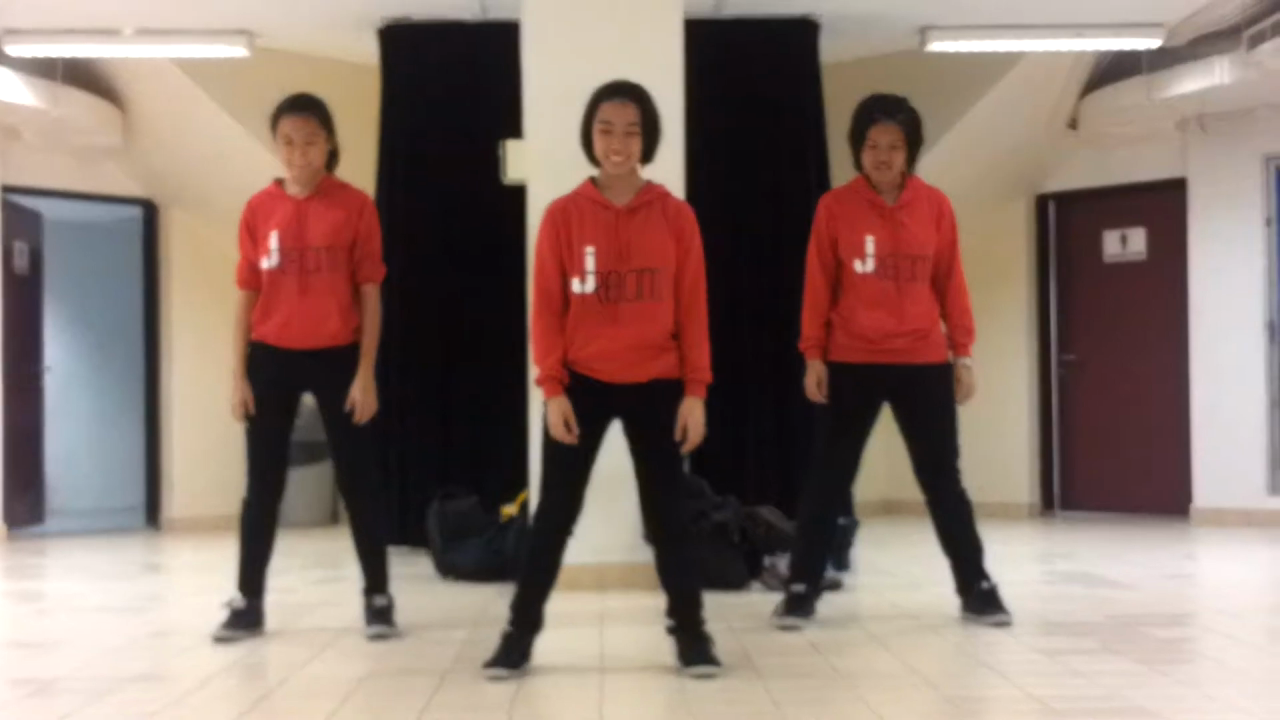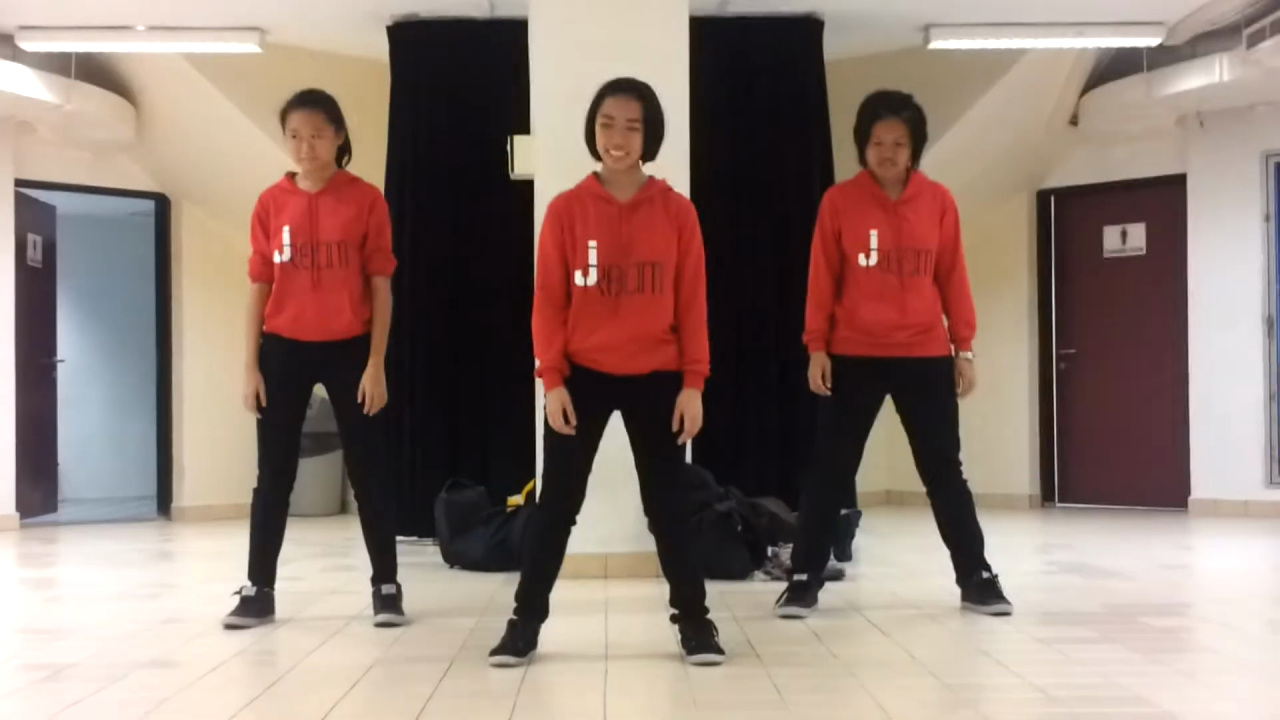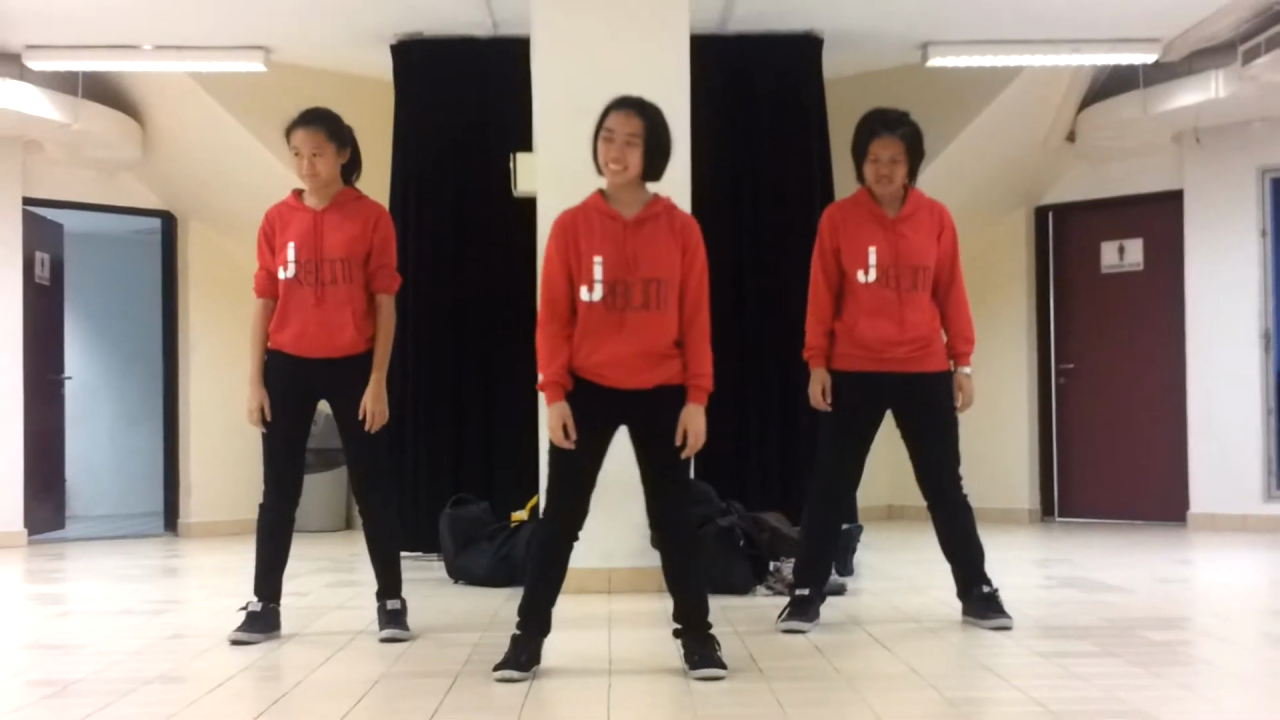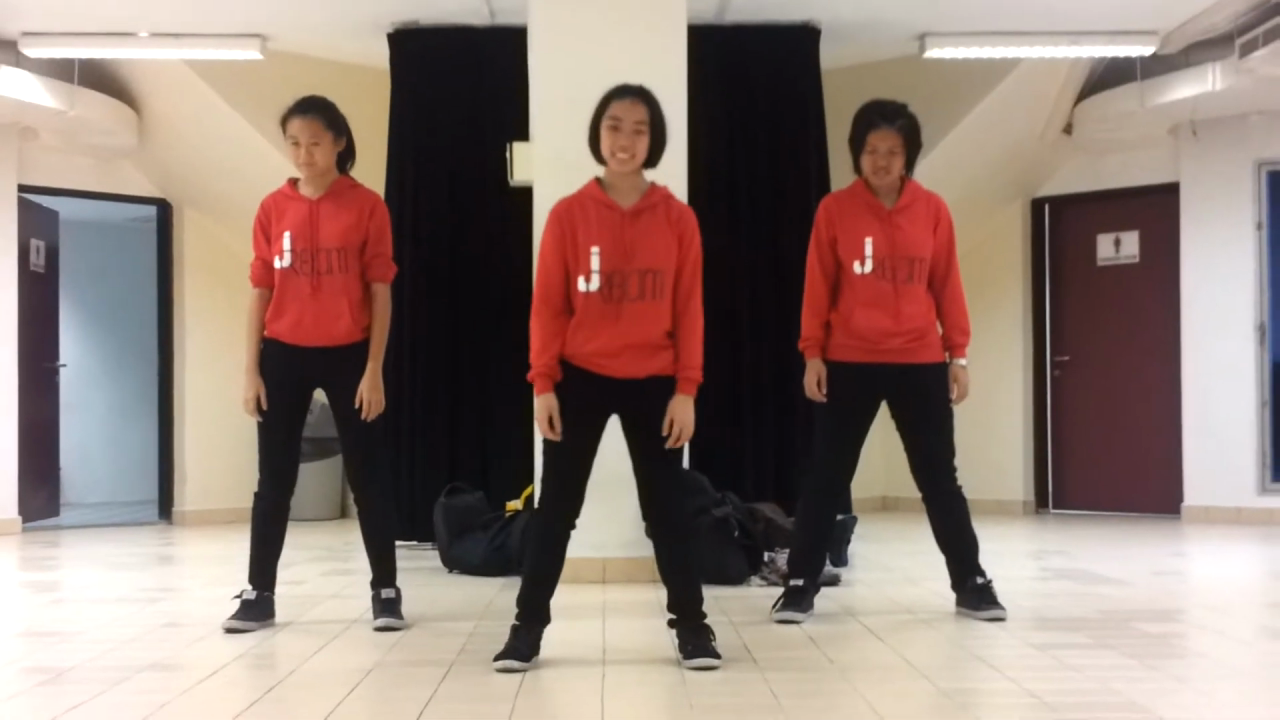
dt=0.7s
person 1, frame 1
left shoulder: (675, 215)
right shoulder: (563, 215)
left elbow: (692, 308)
right elbow: (547, 308)
left wrist: (695, 390)
right wrist: (552, 387)
left hip: (657, 386)
right hip: (582, 385)
left knee: (668, 513)
right knee: (555, 512)
left ankle: (690, 631)
right ankle: (520, 633)
person 1, frame 2
left shoulder: (676, 211)
right shoulder: (566, 209)
left elbow: (692, 301)
right elbow: (549, 301)
left wrist: (694, 382)
right wrist: (552, 380)
left hip: (657, 379)
right hip: (582, 377)
left knee: (668, 504)
right knee: (557, 502)
left ankle: (693, 619)
right ankle: (525, 622)
person 1, frame 3
left shoulder: (681, 228)
right shoulder: (571, 225)
left elbow: (695, 318)
right elbow: (554, 316)
left wrist: (697, 397)
right wrist: (555, 393)
left hip: (663, 392)
right hip: (588, 391)
left knee: (673, 516)
right knee: (561, 515)
left ankle: (696, 635)
right ankle: (528, 637)
person 1, frame 4
left shoulder: (677, 217)
right shoulder: (568, 214)
left elbow: (688, 309)
right elbow: (547, 305)
left wrist: (686, 388)
right wrist: (542, 383)
left hip: (653, 382)
right hip: (579, 379)
left knee: (666, 506)
right knee: (557, 504)
left ankle: (691, 623)
right ankle: (527, 626)
person 2, frame 1
left shoulder: (355, 206)
right shoulder: (258, 209)
left elbow: (370, 294)
right elbow: (247, 296)
left wrist: (366, 372)
right wrist: (238, 375)
left hip: (337, 357)
right hip: (272, 359)
left knee: (356, 480)
right knee: (262, 484)
left ankle: (377, 597)
right ankle: (248, 602)
person 2, frame 2
left shoulder: (366, 200)
right shoulder: (270, 203)
left elbow: (381, 287)
right elbow: (260, 289)
left wrist: (376, 364)
right wrist: (250, 366)
left hip: (348, 350)
right hip: (284, 351)
left knee: (364, 470)
right knee: (273, 473)
left ankle: (386, 586)
right ankle: (258, 590)
person 2, frame 3
left shoulder: (371, 218)
right shoulder: (276, 219)
left elbow: (384, 303)
right elbow: (265, 304)
left wrist: (378, 381)
right wrist: (255, 380)
left hip: (351, 365)
right hip: (288, 366)
left knee: (369, 485)
right knee: (278, 489)
left ankle: (391, 602)
right ankle: (264, 606)
person 2, frame 4
left shoulder: (367, 206)
right shoulder: (272, 209)
left elbow: (381, 293)
right elbow: (261, 293)
left wrist: (374, 369)
right wrist: (251, 370)
left hip: (348, 355)
right hip: (284, 355)
left knee: (365, 476)
right knee: (273, 479)
left ankle: (385, 591)
right ankle: (258, 594)
person 3, frame 1
left shoulder: (935, 205)
right shoulder: (834, 207)
left elbow: (950, 282)
right elbow: (818, 284)
left wrist: (962, 352)
right wrist: (813, 354)
left hip: (924, 363)
right hip: (850, 363)
left knee: (942, 479)
right knee: (828, 478)
left ankle: (976, 588)
right ankle: (802, 589)
person 3, frame 2
left shoulder: (938, 201)
right shoulder: (839, 201)
left elbow: (952, 276)
right elbow: (823, 278)
left wrist: (964, 346)
right wrist: (816, 347)
left hip: (927, 357)
right hip: (854, 357)
left knee: (944, 472)
right knee: (830, 470)
left ankle: (976, 578)
right ankle: (804, 579)
person 3, frame 3
left shoulder: (936, 217)
right shoulder: (838, 218)
left elbow: (950, 291)
right elbow: (822, 294)
left wrist: (962, 361)
right wrist: (817, 362)
left hip: (925, 371)
right hip: (853, 372)
left knee: (944, 486)
right knee: (830, 485)
left ankle: (977, 592)
right ankle: (806, 594)
person 3, frame 4
left shoulder: (933, 210)
right shoulder: (835, 209)
left elbow: (947, 285)
right elbow: (819, 286)
left wrist: (958, 353)
right wrist: (812, 353)
left hip: (921, 363)
right hip: (849, 363)
left knee: (939, 478)
right knee: (826, 476)
left ankle: (971, 583)
right ankle: (800, 584)
